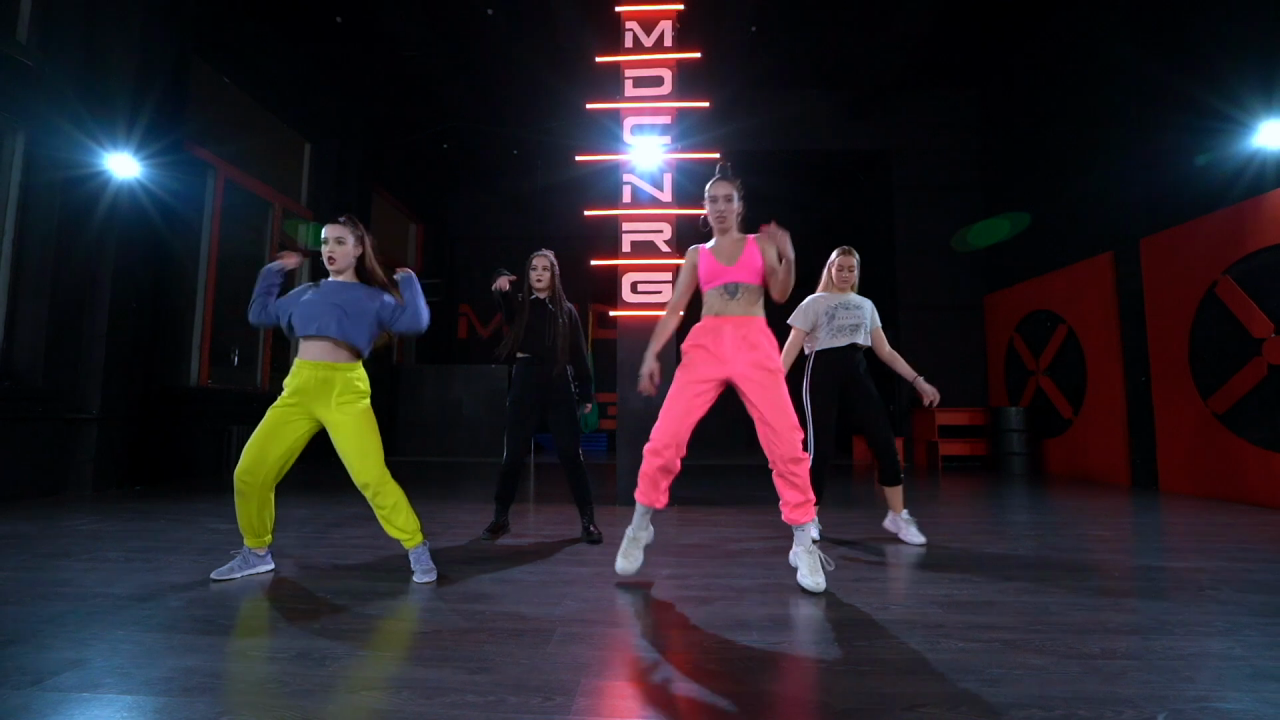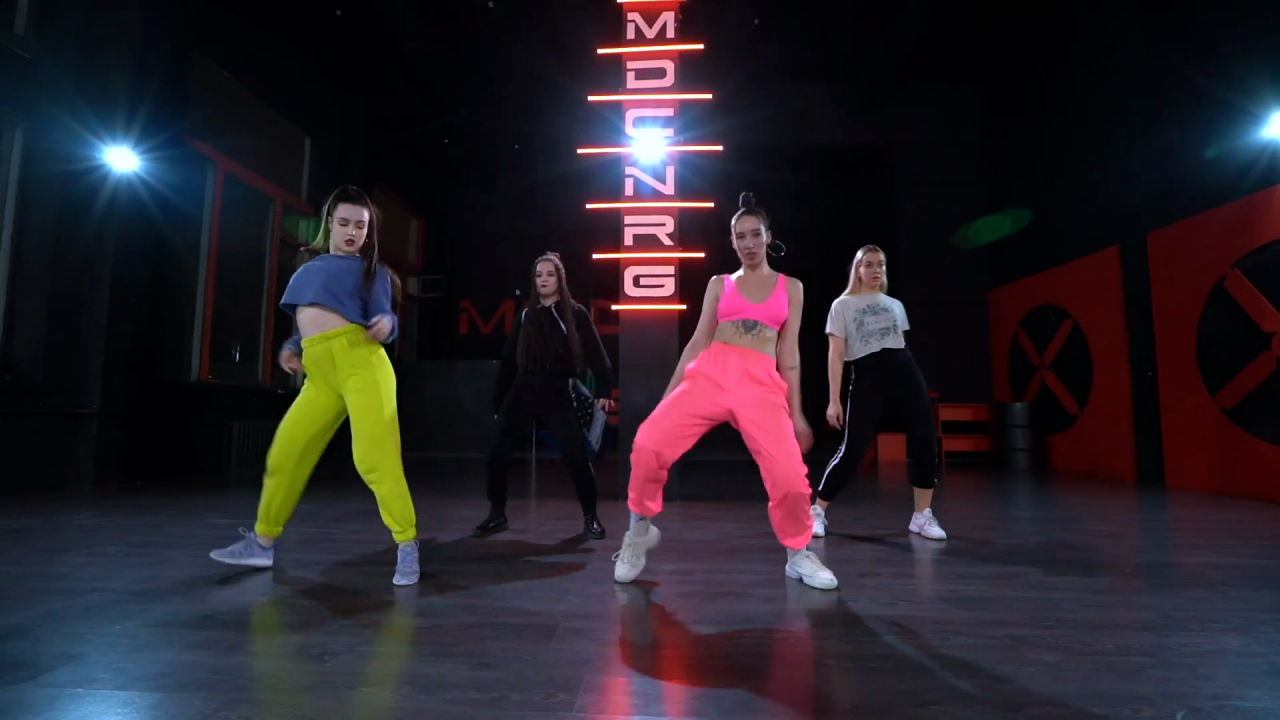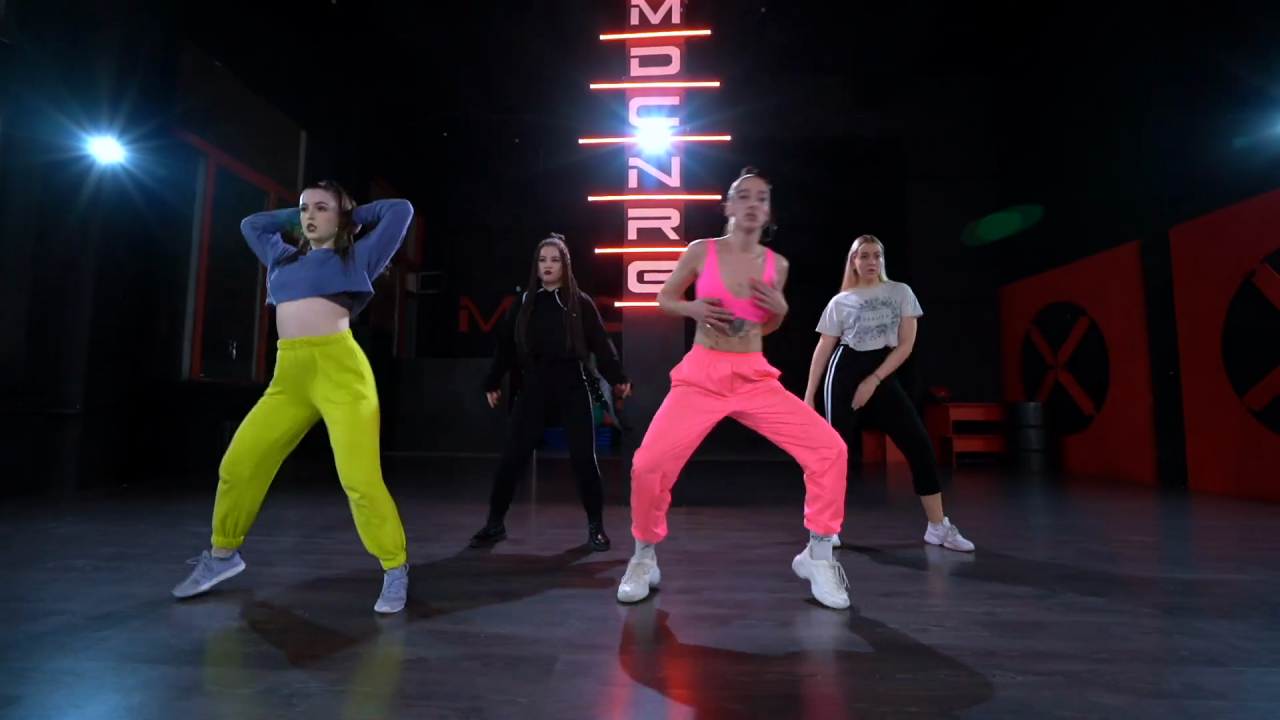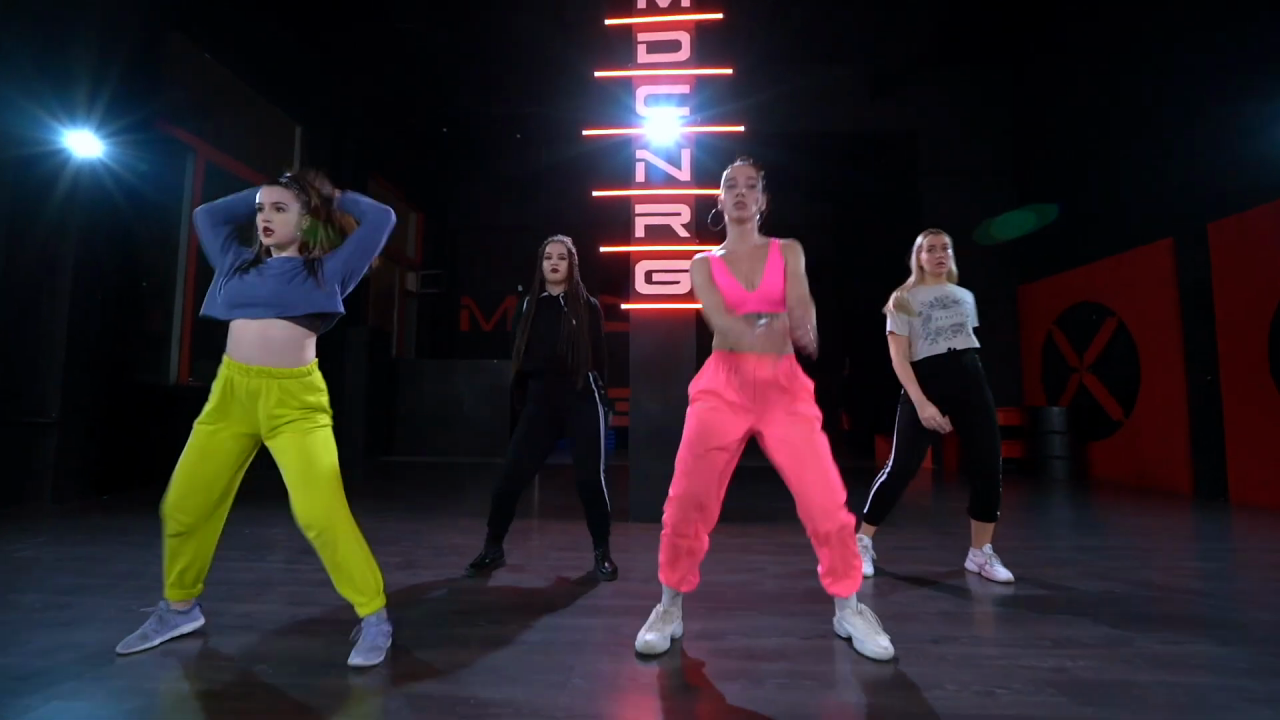
dt=0.7s
person 1, frame 1
left shoulder: (761, 240)
right shoulder: (696, 254)
left elbow: (780, 294)
right elbow: (675, 307)
left wrist: (786, 258)
right wrist: (651, 353)
left hip: (755, 346)
right hip: (708, 345)
left knee: (785, 444)
right knee: (667, 435)
left ankle: (803, 544)
right ankle: (640, 527)
person 1, frame 2
left shoulder: (790, 287)
right shoulder: (718, 284)
left elbow: (788, 349)
right elbow: (698, 340)
left wrist: (796, 412)
right wrist: (671, 390)
left hip: (760, 384)
right hip: (709, 376)
left knee: (789, 479)
right knee: (650, 442)
left ankle: (798, 554)
right ankle: (640, 532)
person 1, frame 3
left shoulder: (776, 264)
right shoulder: (700, 250)
right elbow: (665, 300)
left wrist: (779, 305)
right wrist: (693, 308)
left hip: (754, 379)
right hip: (700, 378)
left knee: (830, 449)
right knee: (649, 464)
left ankle: (818, 557)
right ankle: (645, 559)
person 1, frame 4
left shoulder: (788, 251)
right shoulder: (703, 265)
left elbow: (801, 310)
right elbow: (715, 315)
left wrist: (803, 327)
right wrist: (753, 331)
left hip: (784, 388)
right hip: (721, 388)
left knee: (824, 506)
right knee: (687, 505)
left ankle: (849, 608)
right ankle: (670, 607)
person 2, frame 1
left shoulder: (374, 298)
right shoulder: (305, 293)
left elbow: (416, 324)
right elbow: (259, 316)
left wrist: (409, 282)
right wrist: (272, 271)
left hip: (345, 392)
right hip: (298, 390)
left knee: (372, 477)
right knee: (249, 473)
left ankle: (417, 550)
right ankle: (256, 552)
person 2, frame 2
left shoulder: (370, 270)
right shoulder: (314, 265)
left elbow: (381, 321)
left wrist: (386, 324)
right wrist: (293, 346)
left hip: (362, 365)
right hip: (319, 375)
left knee: (375, 458)
right knee: (286, 457)
left ankle: (407, 548)
right ankle: (262, 542)
person 2, frame 3
left shoulder: (356, 259)
right shoulder: (285, 259)
left elbow: (401, 211)
right elbow: (252, 225)
left wrist: (356, 216)
right wrist: (296, 217)
left hip: (341, 375)
right hip: (289, 377)
left knee: (360, 479)
right knee: (237, 466)
left ankle: (395, 571)
right ankle: (223, 554)
person 2, frame 4
left shoulder: (326, 267)
right shoulder: (241, 265)
left elbow: (381, 220)
right elbow: (205, 215)
left wrist: (337, 200)
right wrist: (259, 198)
left hip: (297, 405)
right hip: (233, 398)
left knee: (323, 517)
right knee: (184, 507)
left ankle: (374, 618)
right ankle: (180, 607)
person 3, frame 1
left shoulder: (865, 305)
right shoulder: (813, 303)
left elbow: (884, 349)
right elbow: (792, 345)
left wrist: (918, 381)
left hip: (857, 371)
right hip: (822, 370)
left knee: (884, 442)
right knee: (821, 448)
left ankle: (898, 516)
person 3, frame 2
left shoulder: (894, 305)
right shoulder: (843, 305)
right elbow: (836, 354)
left wrist: (924, 390)
right wrist: (834, 399)
left hip: (904, 372)
right hip: (865, 377)
left knee: (926, 444)
right knee: (852, 451)
left ankle: (923, 515)
right ankle: (817, 512)
person 3, frame 3
left shoulder: (901, 292)
right shoulder: (840, 302)
left elbow: (906, 343)
right elbow: (823, 349)
left wrist: (875, 380)
right wrist: (809, 395)
left hip: (884, 377)
right hip: (846, 373)
left knee: (920, 447)
left ankle: (939, 527)
person 3, frame 4
left shoulder: (965, 296)
right shoulder: (904, 299)
right elbow: (899, 355)
right wrist: (923, 402)
left hip: (970, 377)
right hip: (926, 379)
left knee: (987, 468)
right knee: (901, 468)
left ankle: (981, 553)
right ankle: (862, 543)
person 4, frame 1
left shoulder: (566, 311)
right shoulder: (519, 304)
left elbow: (579, 354)
right elbow: (505, 304)
left wrist: (586, 393)
right wrist: (502, 283)
left hip: (560, 386)
right hip: (525, 383)
left knee: (571, 454)
right knee: (513, 454)
left ankle: (587, 520)
right ankle: (501, 517)
person 4, frame 2
left shoulder: (577, 315)
right shoulder: (526, 316)
left elbow: (596, 355)
right elbow: (509, 359)
left wrist: (603, 391)
right wrist: (498, 401)
left hip: (557, 396)
right hip: (521, 395)
left knee: (576, 458)
right knee: (497, 456)
left ankle: (590, 517)
right ankle: (497, 514)
person 4, frame 3
left shoulder: (580, 303)
right shoulder: (525, 303)
left elbow: (601, 342)
right elbow: (506, 345)
left wrist: (618, 376)
right wrist: (493, 382)
left hip: (572, 389)
right hip: (534, 390)
left knee: (584, 459)
right knee: (513, 456)
left ankle: (596, 526)
right ankle: (495, 523)
person 4, frame 4
left shoulder: (587, 306)
right shoulder: (529, 307)
left elbow: (597, 357)
right elbow: (521, 361)
left wrist: (602, 399)
right wrist: (523, 406)
left hip: (582, 402)
right hip: (541, 403)
left knee: (590, 479)
right knee: (512, 476)
left ankle: (602, 552)
right ankle: (493, 548)
